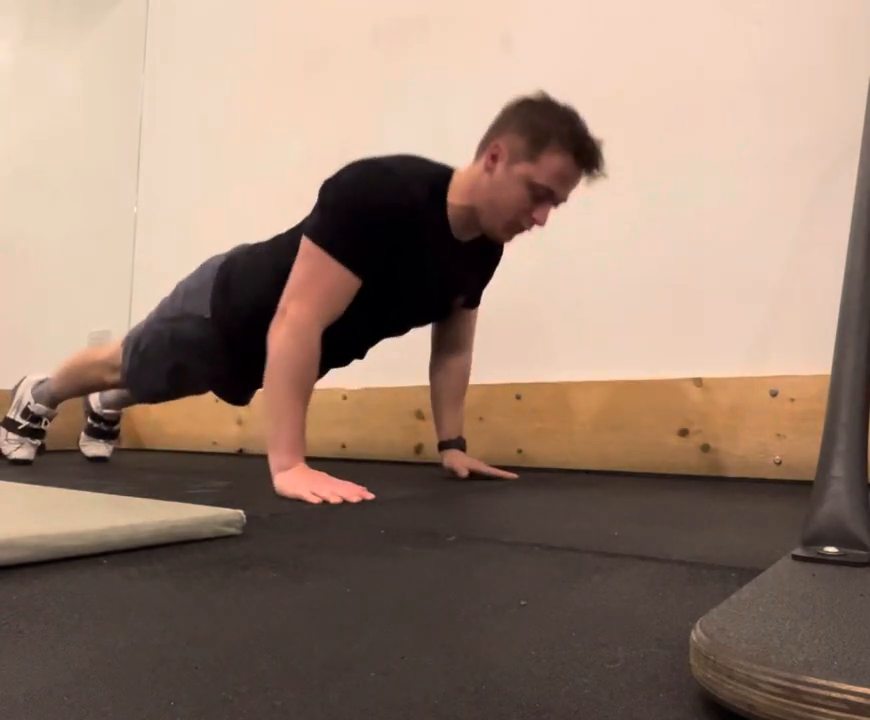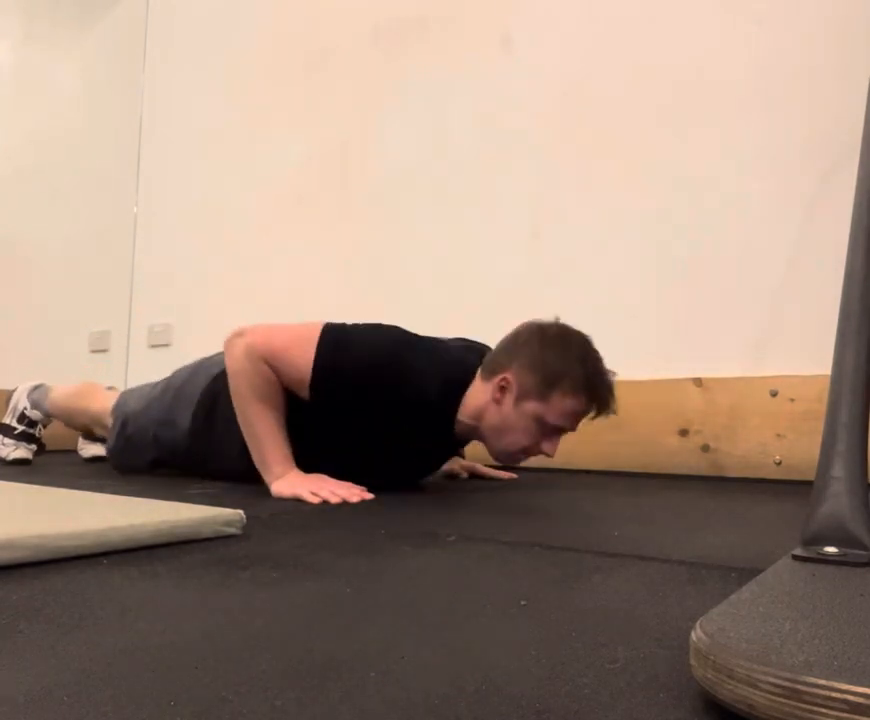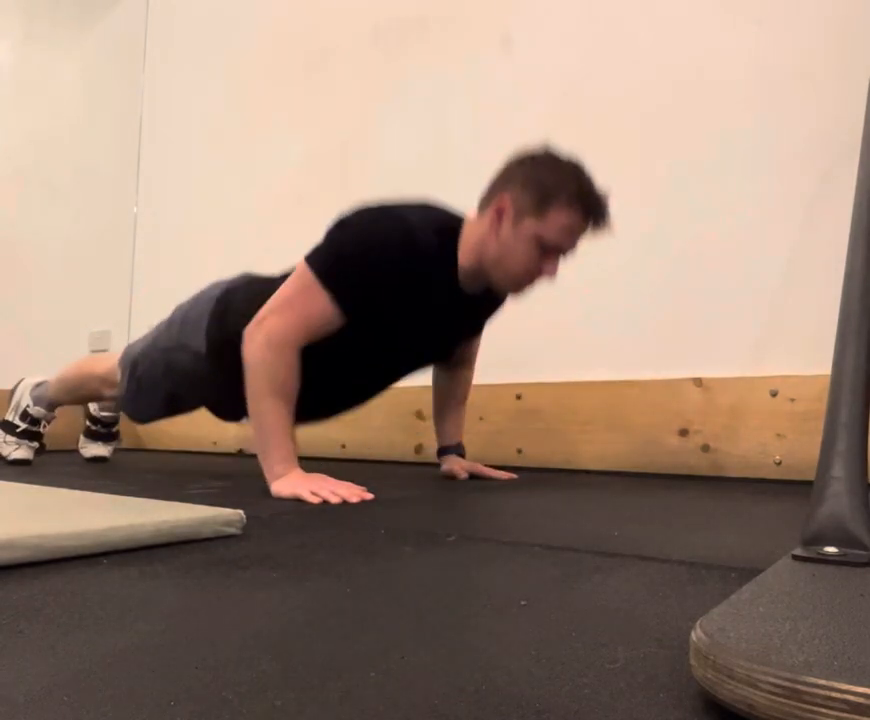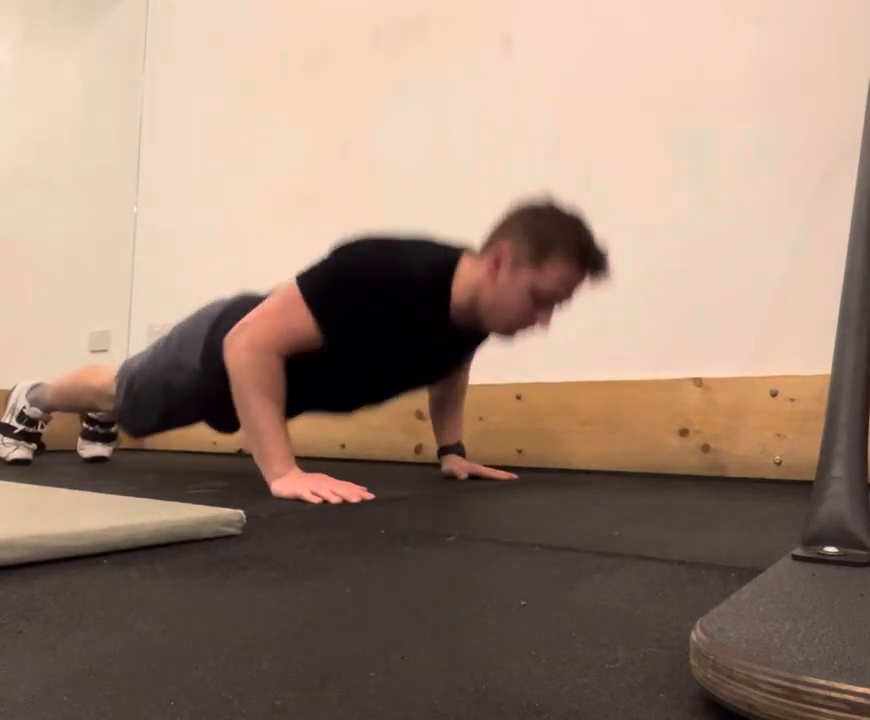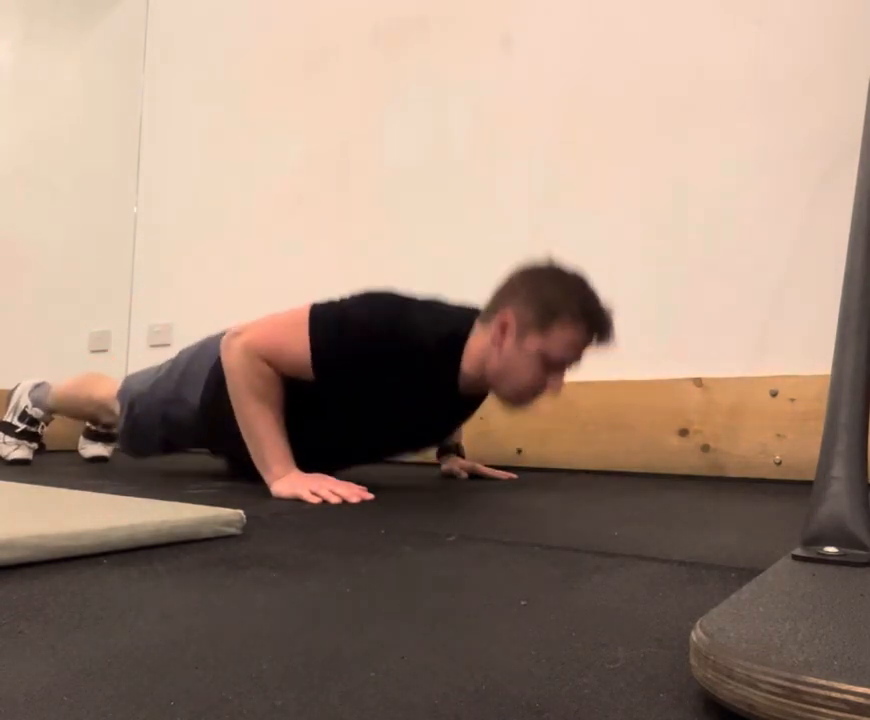
dt=0.3s
person 1, frame 1
left shoulder: (483, 243)
right shoulder: (380, 194)
left elbow: (453, 342)
right elbow: (295, 326)
left wrist: (452, 445)
right wrist: (287, 466)
left hip: (269, 342)
right hip: (224, 305)
right knee: (128, 368)
left ankle: (106, 408)
person 1, frame 2
left shoulder: (472, 382)
right shoulder: (397, 371)
right elbow: (247, 347)
left wrist: (448, 454)
right wrist: (283, 475)
left hip: (270, 403)
right hip: (217, 409)
right knee: (120, 423)
left ankle: (57, 401)
person 1, frame 3
left shoulder: (486, 279)
right shoulder: (391, 243)
left elbow: (456, 355)
right elbow: (266, 337)
left wrist: (450, 449)
right wrist: (282, 473)
left hip: (274, 339)
right hip: (223, 334)
right knee: (127, 385)
left ankle: (99, 417)
person 1, frame 4
left shoulder: (475, 298)
right shoulder: (387, 278)
left elbow: (449, 362)
right elbow: (248, 341)
left wrist: (450, 448)
right wrist: (280, 472)
left hip: (265, 360)
right hip: (221, 351)
right knee: (123, 394)
left ankle: (97, 421)
person 1, frame 5
left shoulder: (476, 350)
right shoulder: (397, 335)
right elbow: (243, 346)
left wrist: (450, 449)
right wrist: (281, 474)
left hip: (281, 387)
right hip: (221, 387)
right knee: (123, 408)
left ankle: (99, 423)
